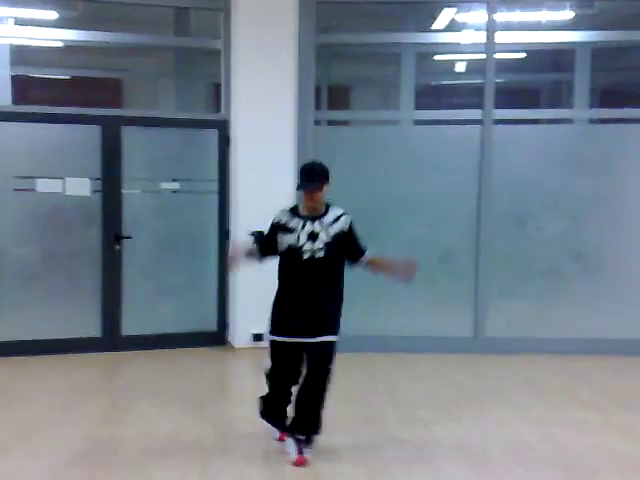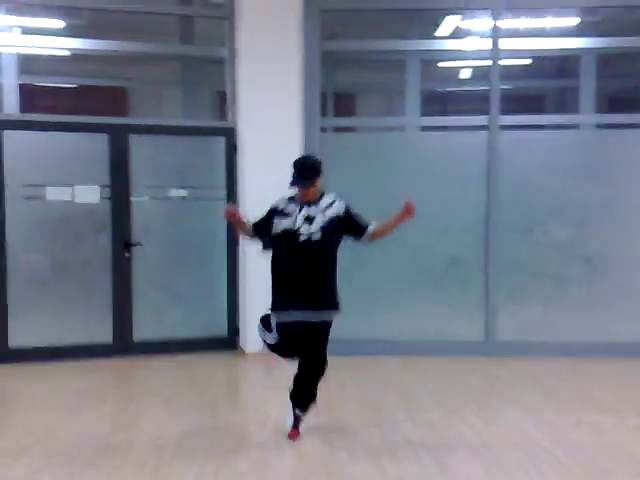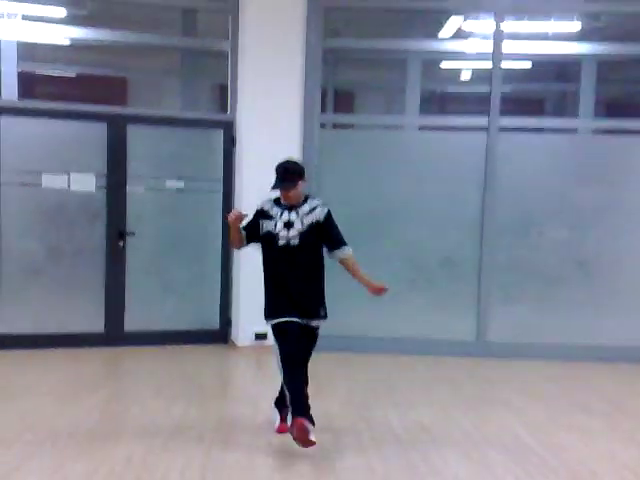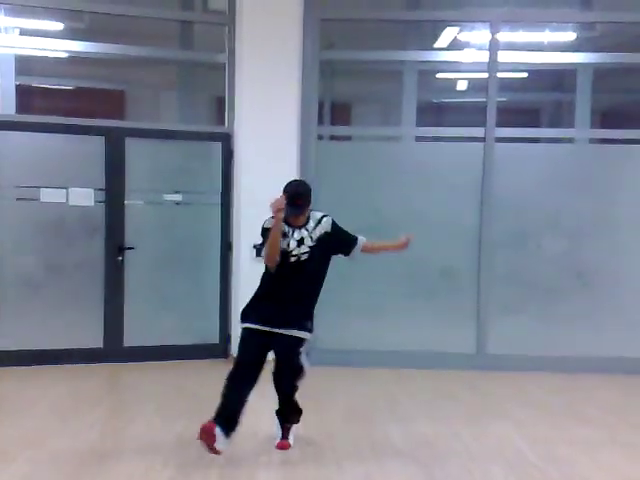
dt=0.3s
person 1, frame 1
left shoulder: (339, 221)
right shoulder: (283, 221)
left elbow: (358, 256)
right elbow: (262, 249)
left wrist: (394, 267)
right wrist: (243, 254)
left hip: (323, 319)
right hip: (287, 316)
left knee: (316, 380)
right knee: (281, 375)
left ankle: (300, 437)
right ankle: (276, 417)
person 1, frame 2
left shoulder: (336, 207)
right shoulder: (281, 208)
left elbow: (366, 233)
right elbow: (254, 233)
left wrist: (399, 218)
right wrist: (236, 220)
left hip: (321, 299)
right hip: (288, 297)
left knee: (315, 359)
right knee: (290, 348)
left ankle: (298, 408)
right ankle: (269, 328)
person 1, frame 3
left shoulder: (319, 212)
right shoulder: (265, 210)
left elbow: (339, 249)
right elbow: (238, 243)
left wrist: (366, 281)
right wrist: (234, 226)
left hip: (310, 301)
right hip: (279, 301)
left knee: (299, 360)
right knee: (291, 359)
left ankle: (286, 411)
right ankle: (301, 418)
person 1, frame 4
left shoulder: (324, 224)
right shoulder: (271, 224)
left elbow: (355, 244)
right elbow: (272, 263)
left wrist: (394, 246)
right wrist: (280, 221)
left hip: (295, 317)
right hip: (261, 312)
left knee: (287, 375)
right knee: (245, 368)
left ankle: (287, 424)
right ankle: (220, 427)
